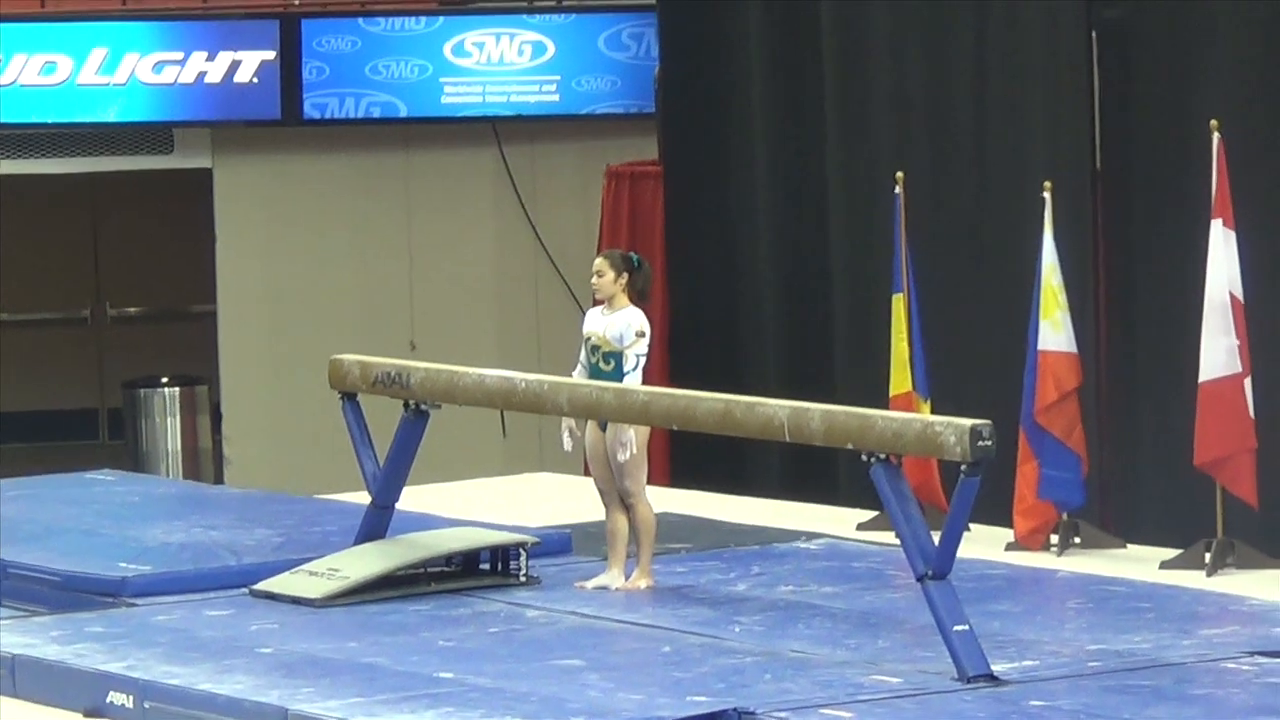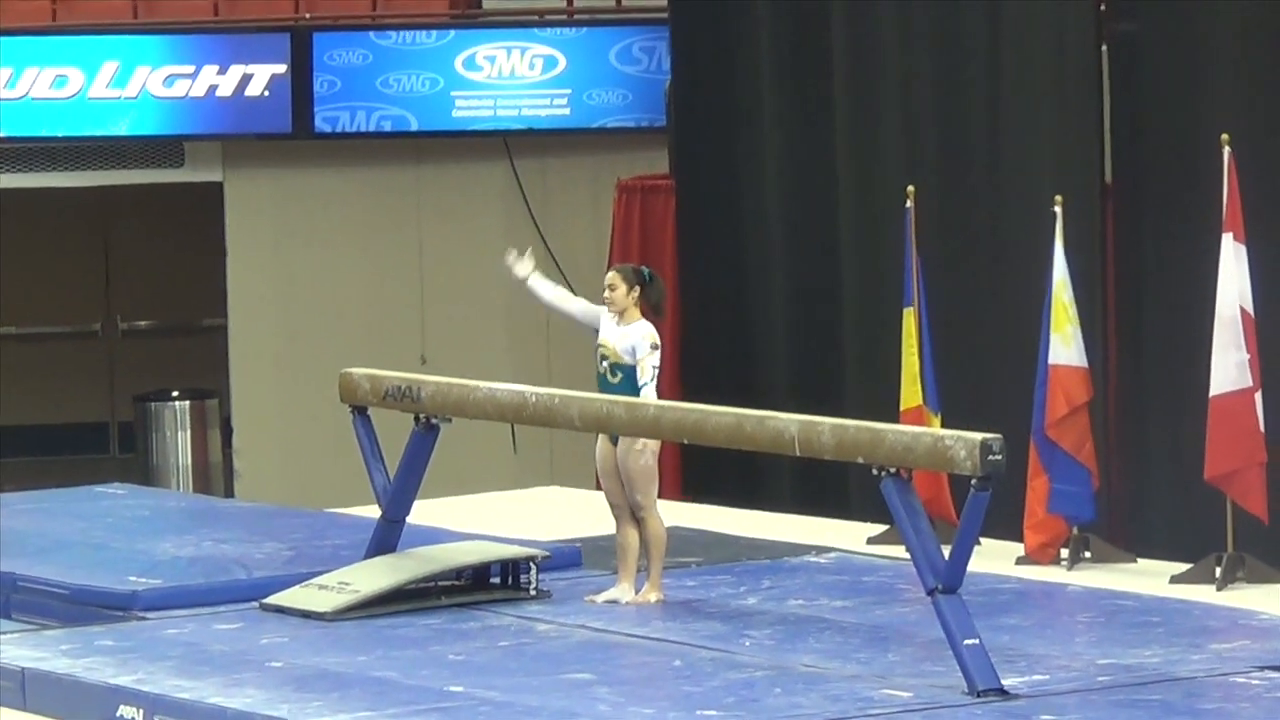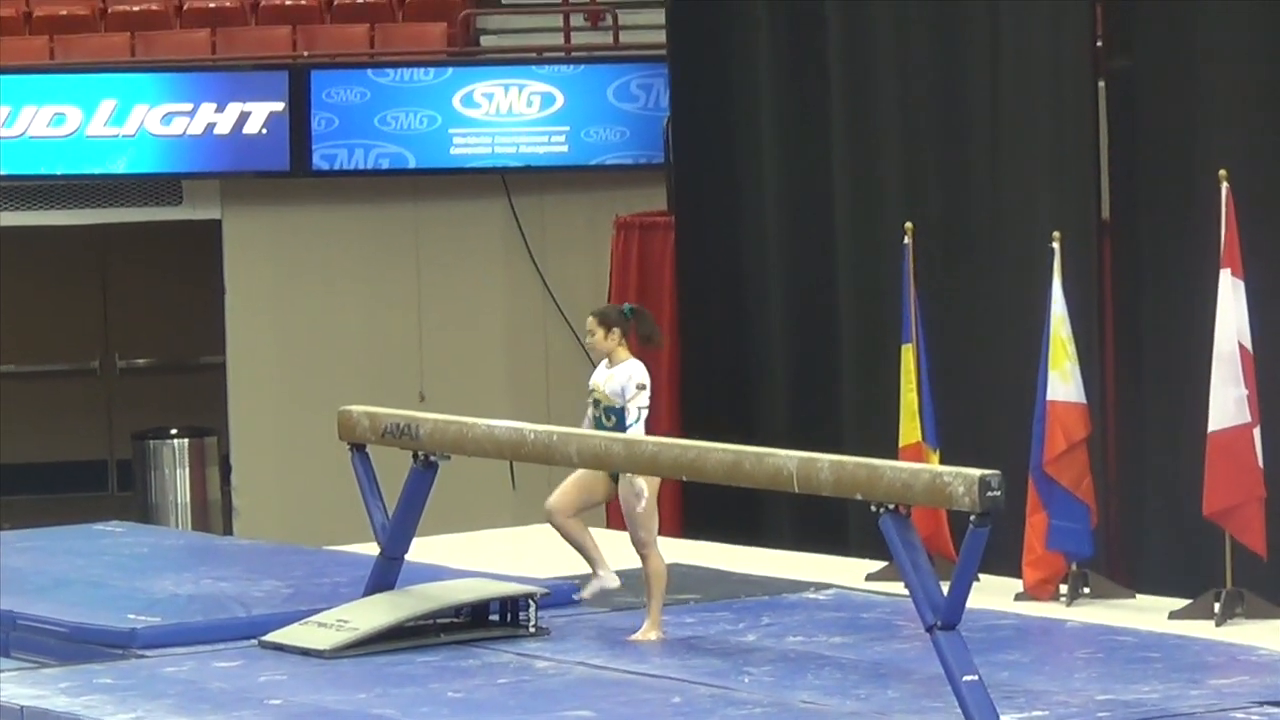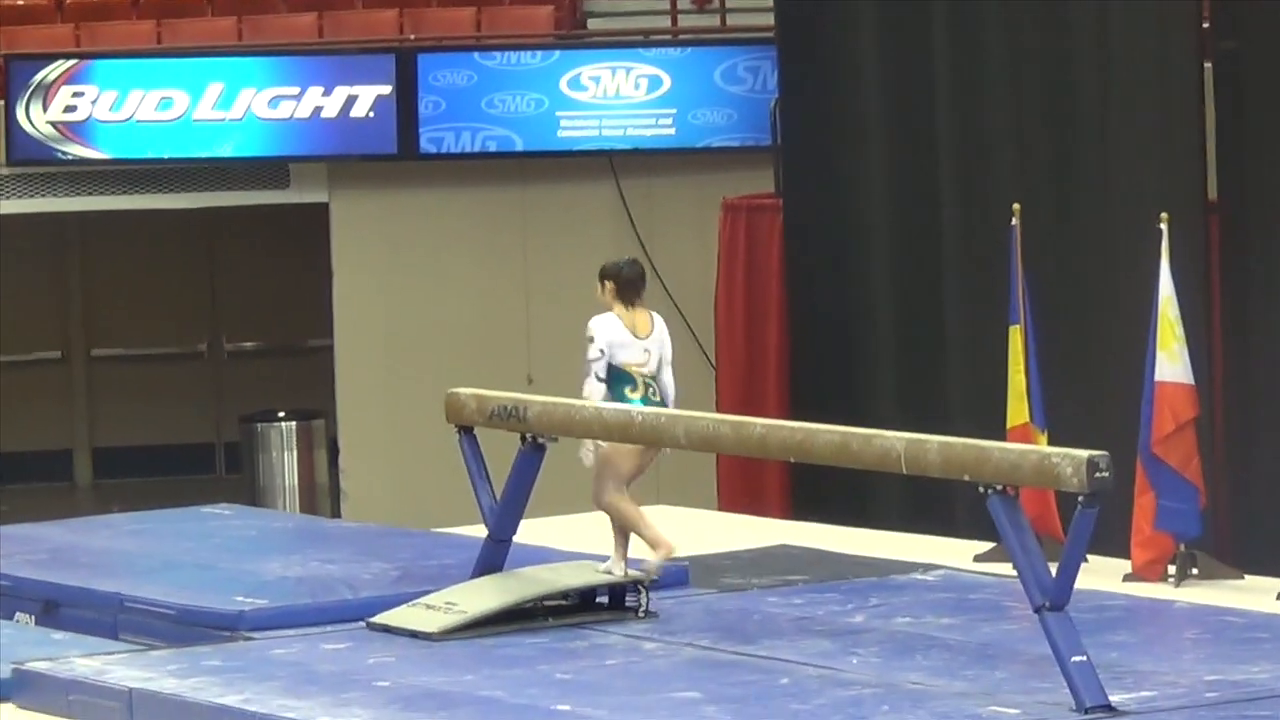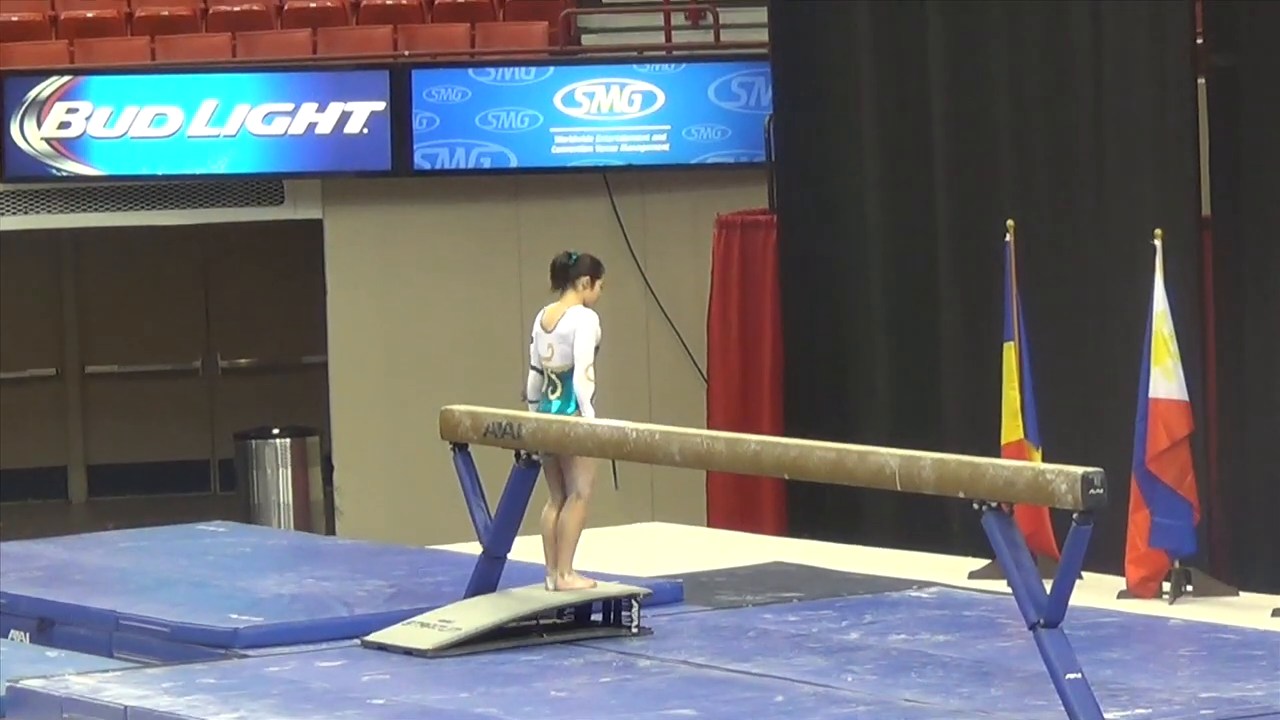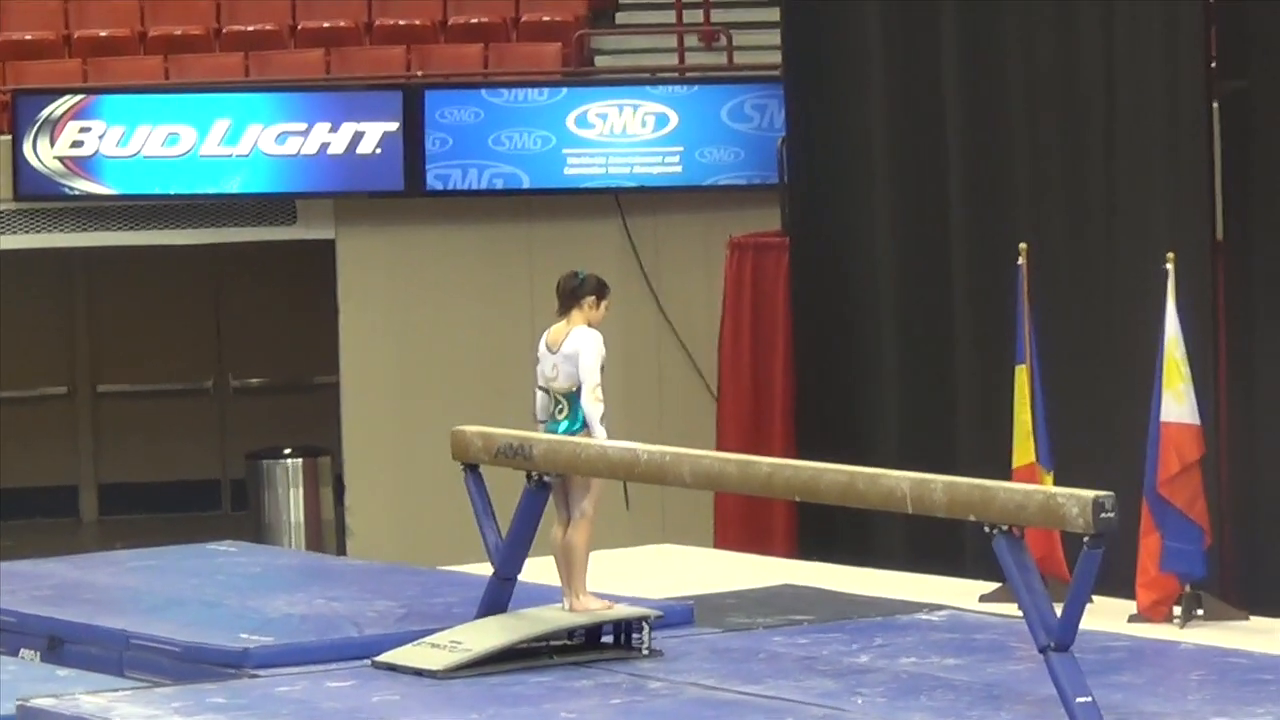
dt=0.7s
person 1, frame 1
left shoulder: (634, 320)
right shoulder: (592, 316)
left elbow: (633, 375)
right elbow: (582, 367)
left wrist: (626, 422)
right wrist: (569, 411)
right hip: (597, 414)
left knee: (632, 495)
right knee: (609, 497)
left ankle: (644, 572)
right ankle: (614, 570)
person 1, frame 2
left shoulder: (645, 334)
right shoulder: (606, 321)
left elbow: (647, 386)
right elbow: (566, 301)
left wrist: (645, 434)
right wrist: (528, 277)
left knee: (643, 508)
right knee: (620, 512)
left ankle: (654, 585)
right ankle: (624, 583)
person 1, frame 3
left shoulder: (634, 372)
right shoulder: (603, 367)
left elbow: (636, 427)
left wrist: (639, 474)
right wrist: (586, 429)
left knee: (644, 544)
right knee: (556, 508)
left ankle: (654, 623)
right ankle: (603, 572)
person 1, frame 4
left shoulder: (601, 325)
right shoulder: (657, 323)
left elbow: (595, 381)
right elbow: (666, 376)
left knee: (607, 494)
right knee: (618, 487)
left ankle: (659, 543)
right ankle: (619, 559)
person 1, frame 5
left shoulder: (542, 316)
right shoulder: (585, 318)
right elbow: (583, 374)
left wrist: (533, 415)
right wrist: (590, 420)
left hip: (547, 411)
right hip: (572, 413)
left knee: (556, 497)
right knee: (579, 494)
left ankle: (552, 573)
right ankle: (565, 573)
person 1, frame 6
left shoulder: (547, 337)
right shoulder: (588, 338)
left elbow: (542, 392)
right elbow: (590, 392)
right wrist: (600, 438)
left hip: (554, 429)
right hip: (579, 431)
left knee: (564, 517)
right knee: (582, 516)
left ankle: (569, 592)
right ankle: (579, 596)
